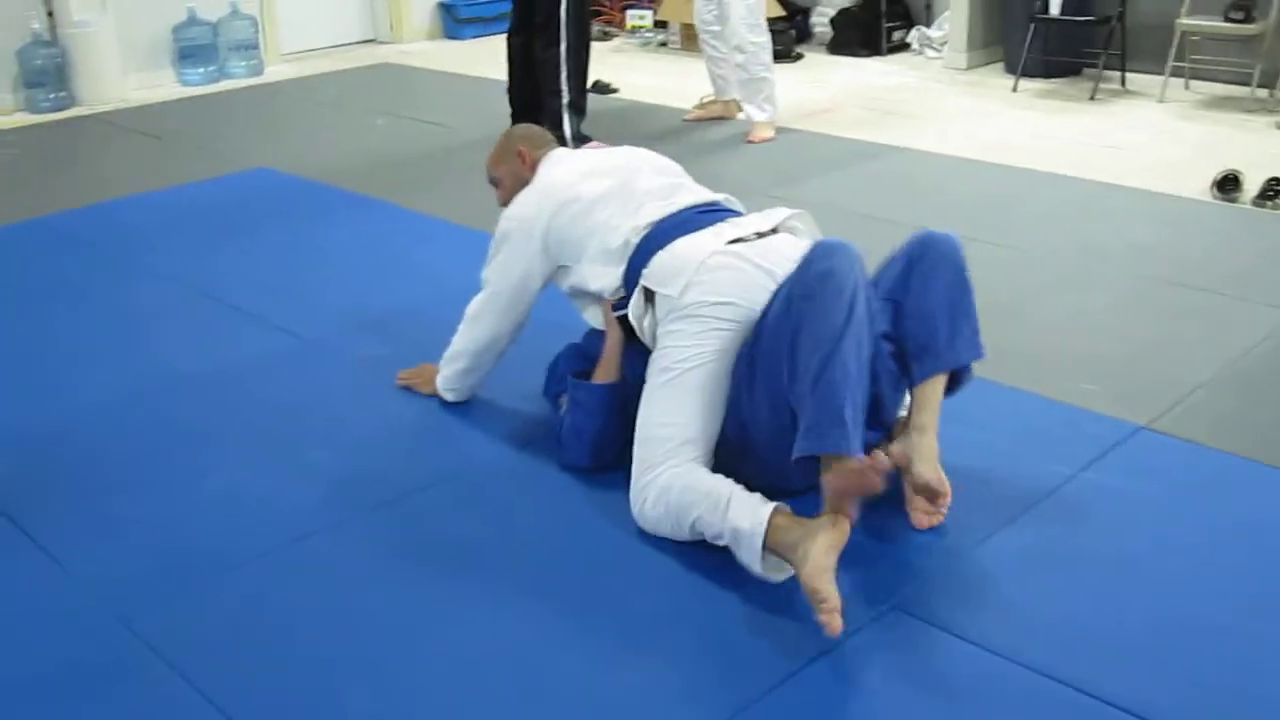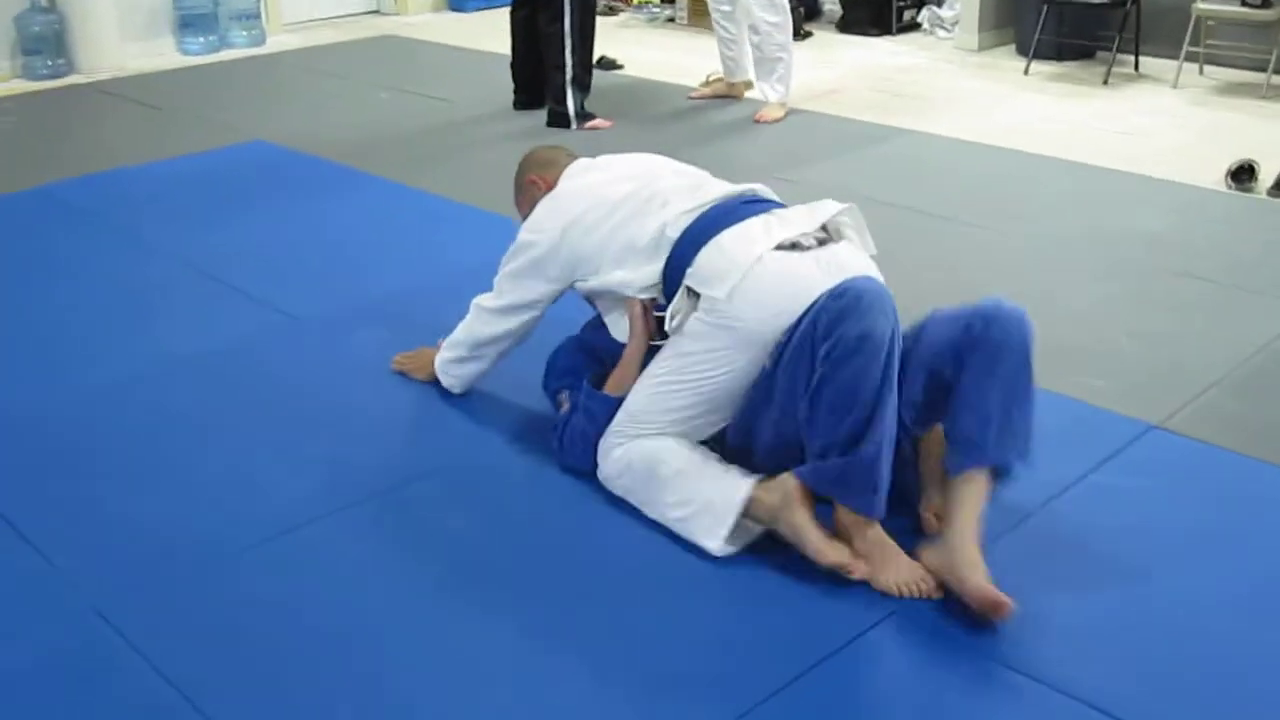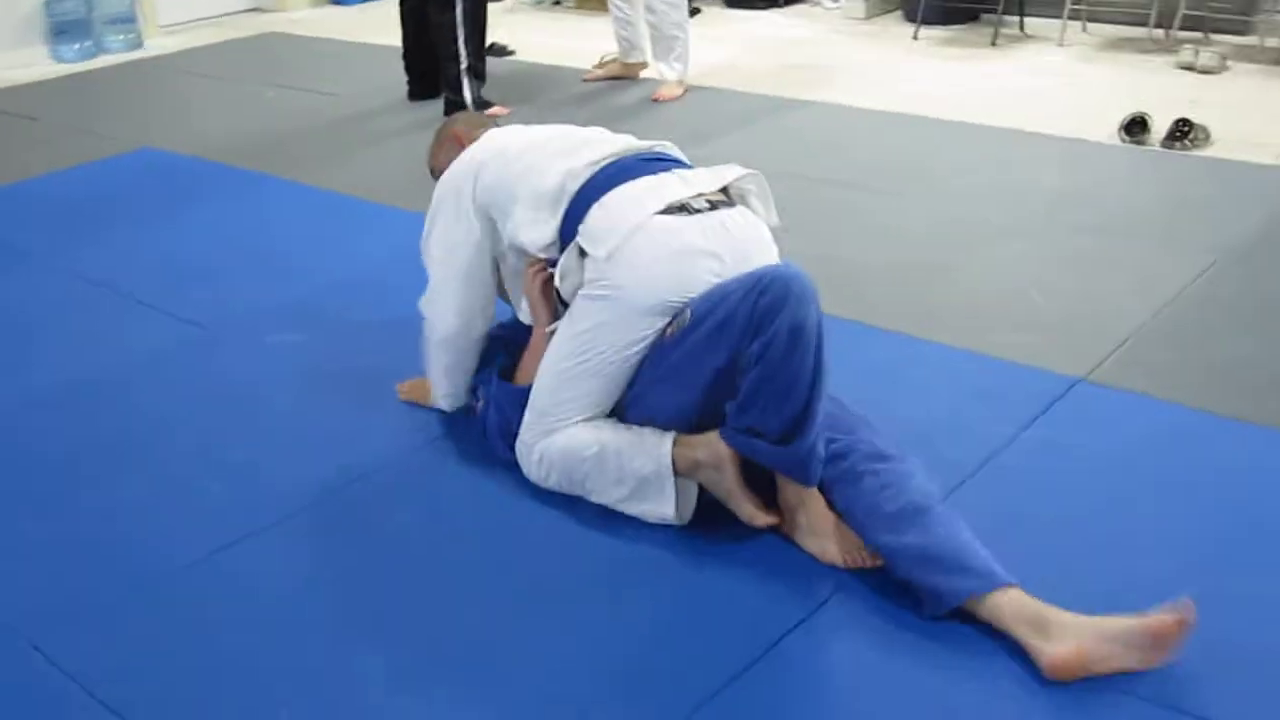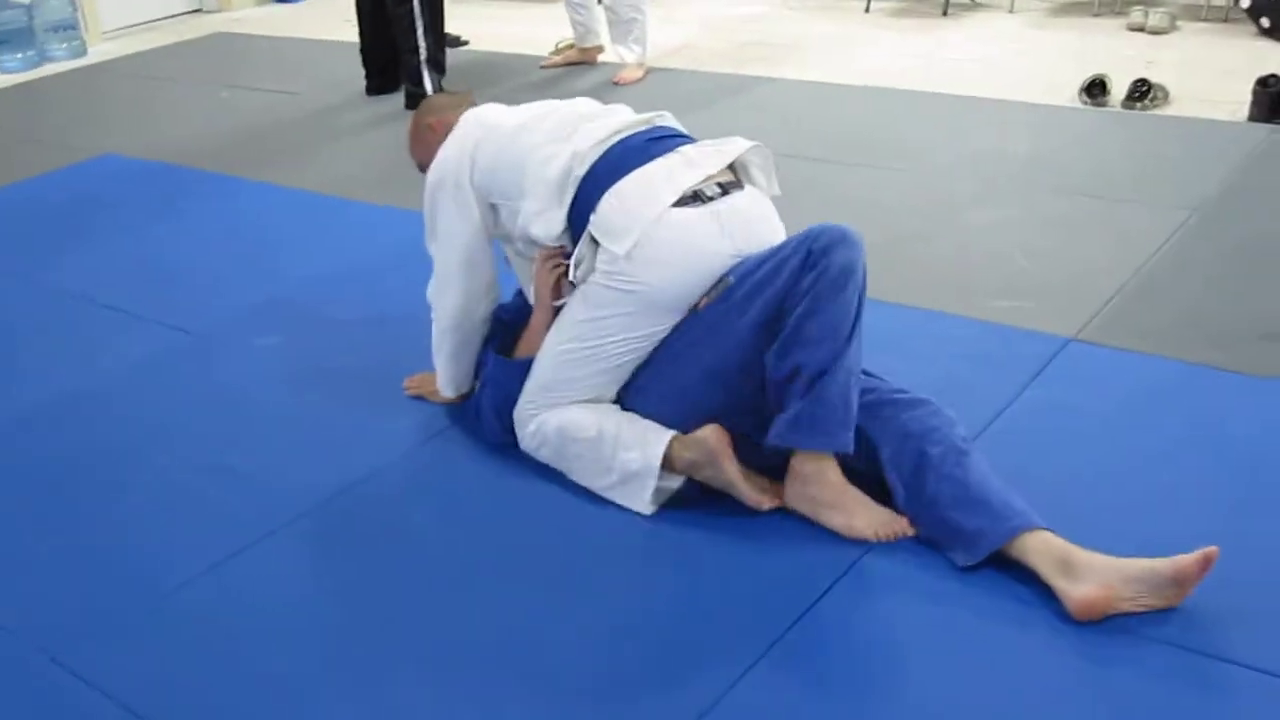
dt=0.5s
person 1, frame 1
right shoulder: (601, 356)
right elbow: (585, 450)
right wrist: (614, 335)
right hip: (759, 437)
left knee: (936, 250)
right knee: (832, 258)
left ankle: (902, 445)
person 1, frame 2
right shoulder: (589, 350)
right elbow: (584, 451)
right wrist: (637, 341)
left hip: (856, 414)
right hip: (762, 426)
left knee: (997, 328)
right knee: (860, 302)
left ankle: (958, 547)
right ankle: (857, 532)
person 1, frame 3
right shoulder: (511, 341)
right elbow: (512, 434)
right wrist: (541, 321)
left hip: (748, 398)
right hip: (654, 404)
left knee: (867, 464)
right knee: (781, 290)
left ankle: (1041, 626)
right ankle: (796, 502)
person 1, frame 4
right shoulder: (517, 323)
right elbow: (495, 420)
right wrist: (545, 309)
left hip: (735, 388)
right hip: (664, 392)
left knee: (906, 420)
right knee: (831, 247)
left ankle: (1070, 567)
person 2, frame 1
left shoulder: (531, 206)
right shoulder: (633, 156)
left elbow: (493, 315)
left wrist: (448, 380)
left hip: (706, 289)
right hip: (783, 253)
left knee: (660, 492)
left ankle: (800, 537)
right ankle: (912, 444)
person 2, frame 2
left shoulder: (553, 215)
right shoulder: (649, 165)
left elbow: (498, 311)
left wrist: (446, 366)
left hip: (752, 287)
right hip: (842, 260)
left knee: (626, 455)
left ankle: (768, 502)
person 2, frame 3
left shoulder: (465, 174)
right shoulder: (574, 138)
left elbow: (458, 314)
left wrist: (446, 395)
left hip: (648, 255)
left knee: (546, 450)
left ankle: (695, 457)
person 2, frame 4
left shoulder: (455, 157)
right shoulder: (545, 114)
left elbow: (461, 294)
left wrist: (452, 380)
left hip: (654, 240)
left knee: (544, 420)
left ankle: (691, 453)
